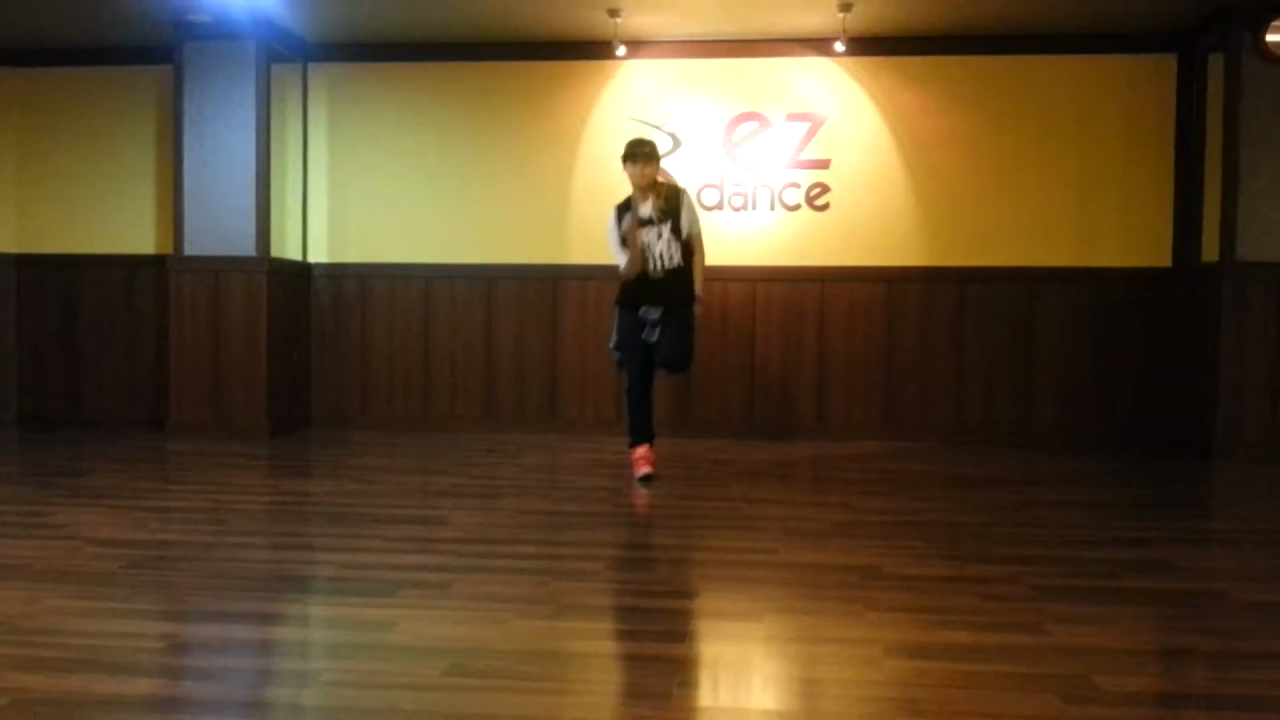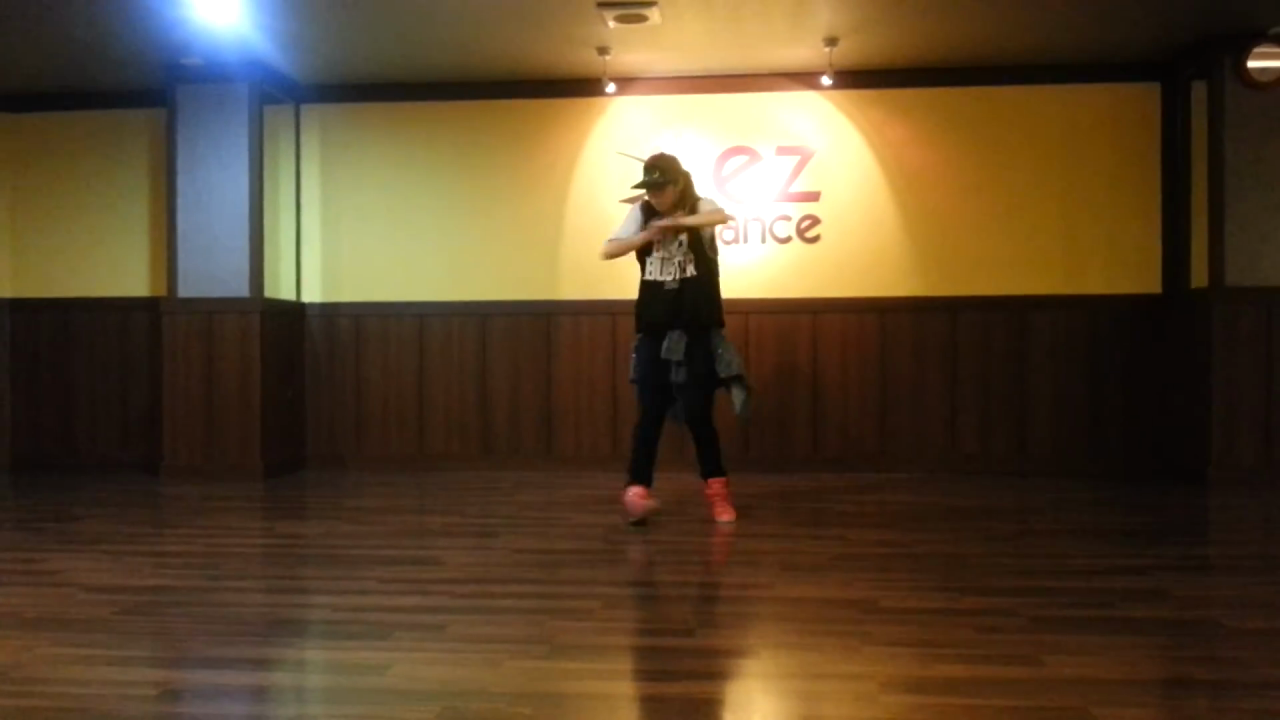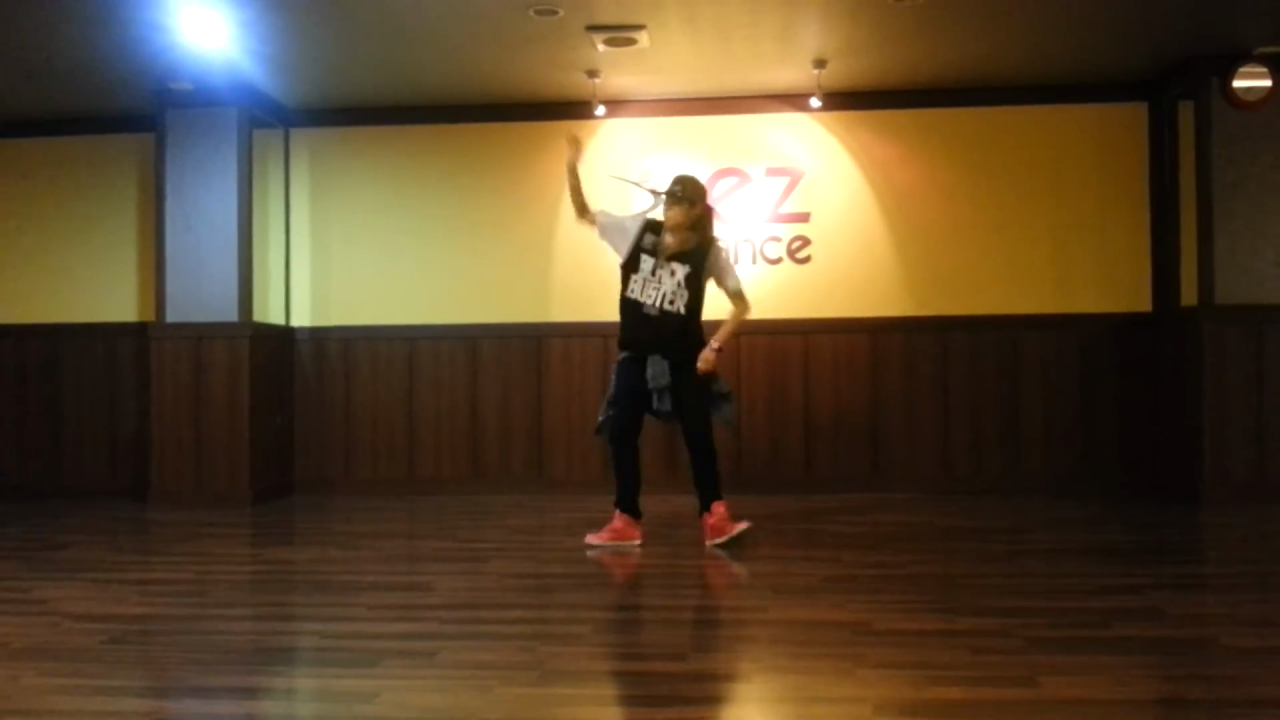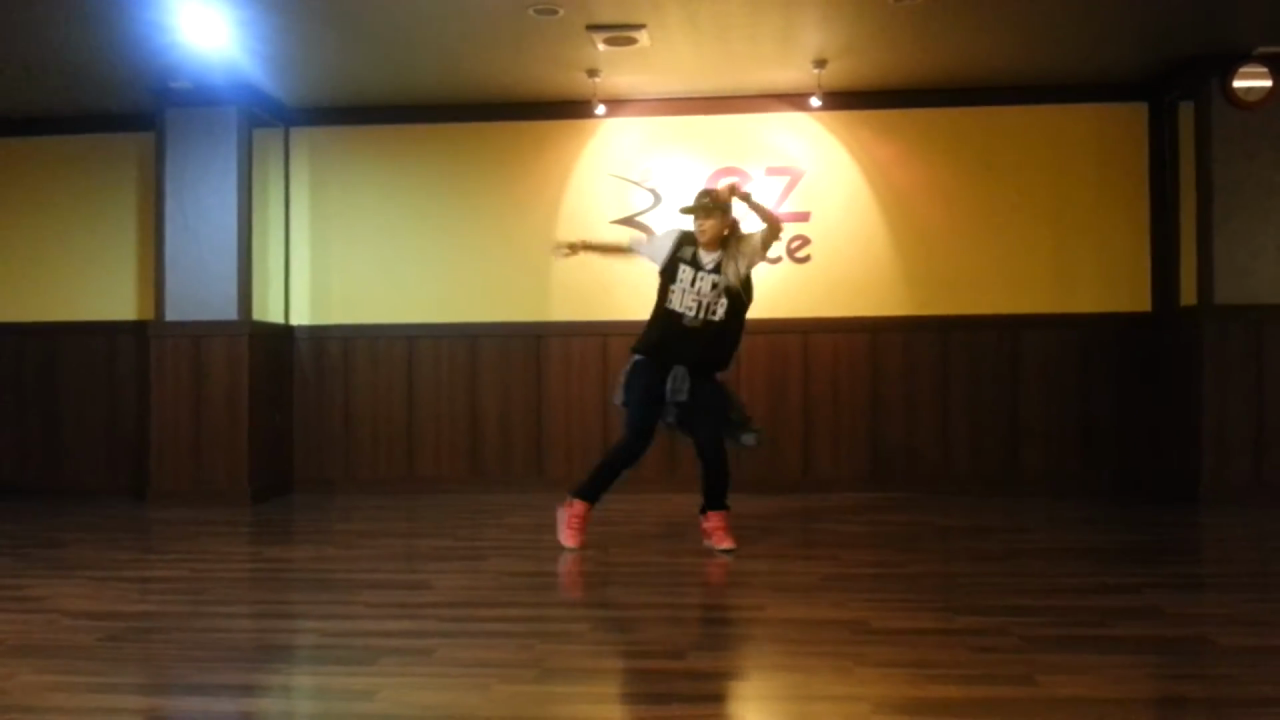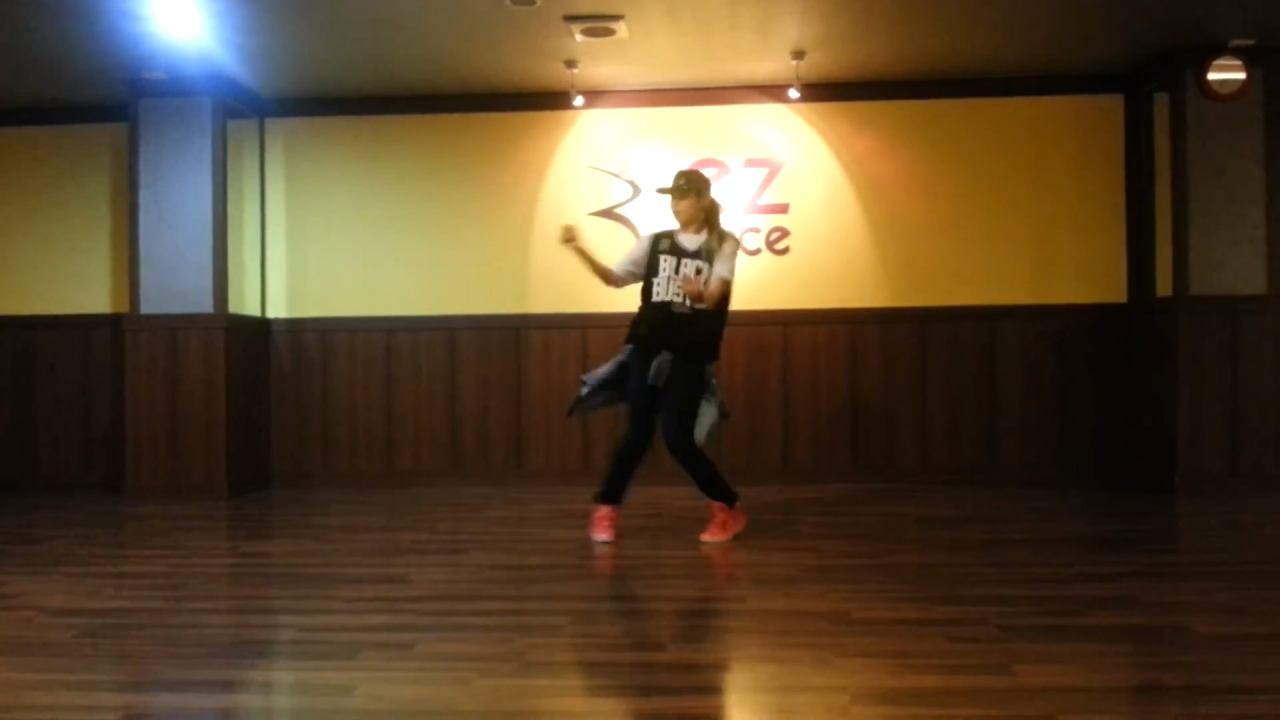
dt=1s
person 1, frame 1
left shoulder: (678, 199)
right shoulder: (620, 215)
left elbow: (695, 247)
right elbow: (629, 269)
left wrist: (698, 294)
right wrist: (632, 244)
left hip: (676, 302)
right hip: (636, 304)
left knee: (676, 360)
right knee: (637, 378)
left ankle: (658, 355)
right ankle: (642, 453)
person 1, frame 2
left shoulder: (698, 208)
right shoulder: (640, 215)
left elbow: (720, 216)
right elbow: (609, 251)
left wrist: (676, 223)
right wrist: (649, 235)
left hip: (696, 329)
right hip: (654, 330)
left knee: (696, 411)
right knee: (652, 410)
left ankle: (716, 490)
right ankle: (637, 491)
person 1, frame 3
left shoulder: (709, 253)
right shoulder: (638, 229)
left elbow: (740, 303)
right elbow: (584, 215)
left wrist: (716, 345)
right wrist: (572, 169)
left hip: (685, 357)
right hip: (637, 356)
left knee: (699, 439)
right knee: (620, 431)
left ankle: (715, 519)
right ankle: (626, 522)
person 1, frame 4
left shoulder: (740, 255)
right shoulder: (676, 242)
left elbow: (775, 228)
right elbow: (632, 247)
left wrist: (746, 200)
right wrist: (582, 246)
left hip: (700, 374)
right hip: (654, 362)
left knee: (712, 447)
right knee: (635, 441)
left ankle: (715, 523)
right ankle: (578, 507)
person 1, frame 5
left shoulder: (723, 244)
right shoulder: (655, 242)
left elbow: (717, 292)
right elbow: (614, 279)
left wrist: (701, 289)
right wrist: (578, 249)
left hip: (688, 356)
right hip: (646, 350)
left knee: (677, 440)
right knee: (637, 434)
left ankle: (727, 509)
right ankle: (606, 510)
